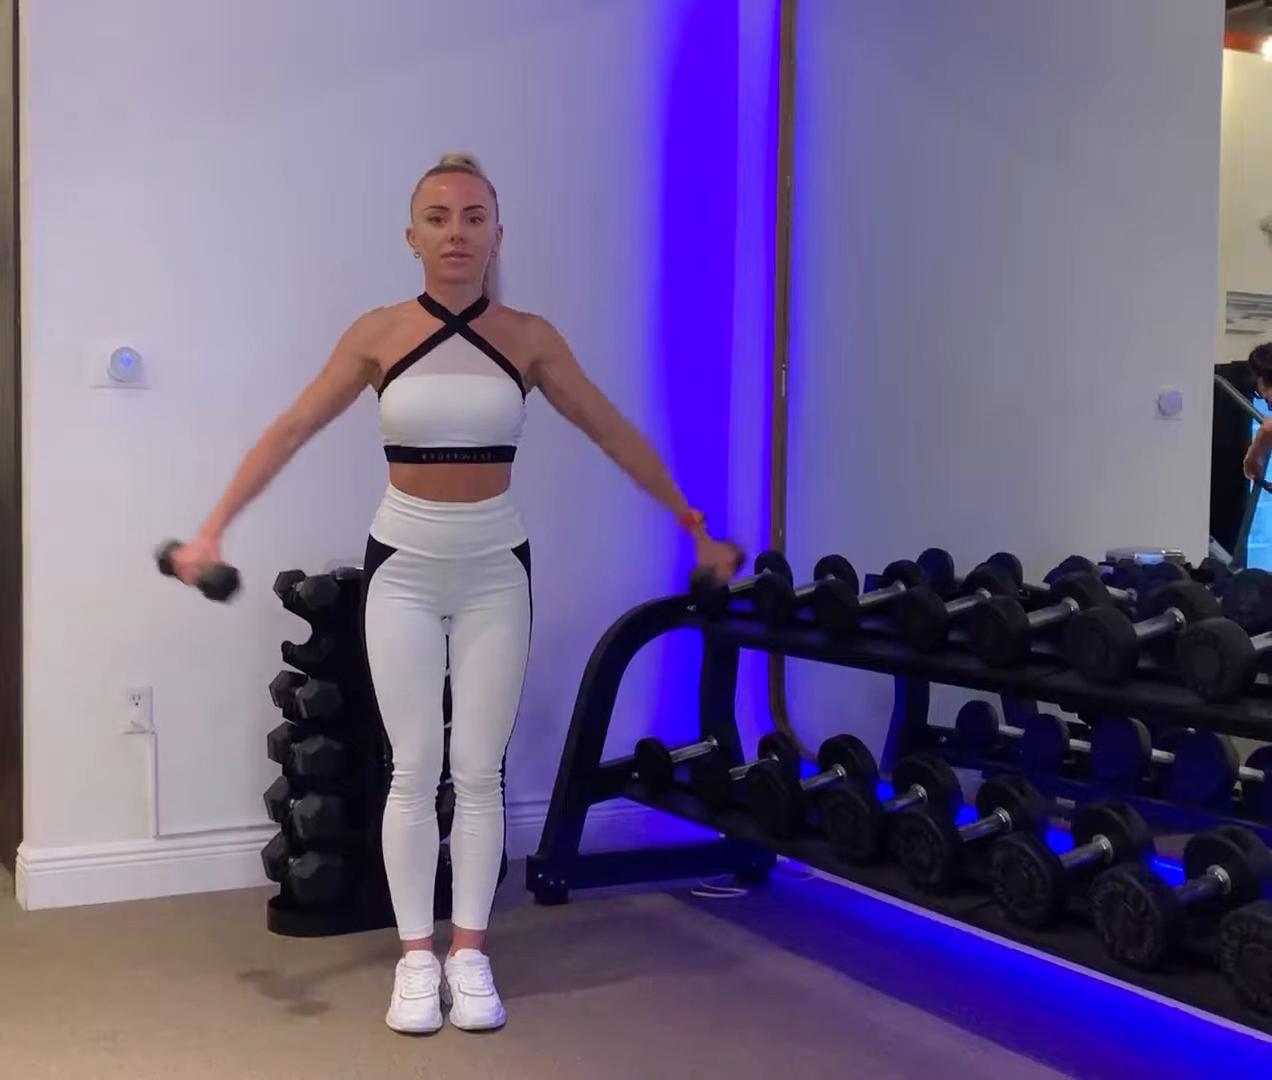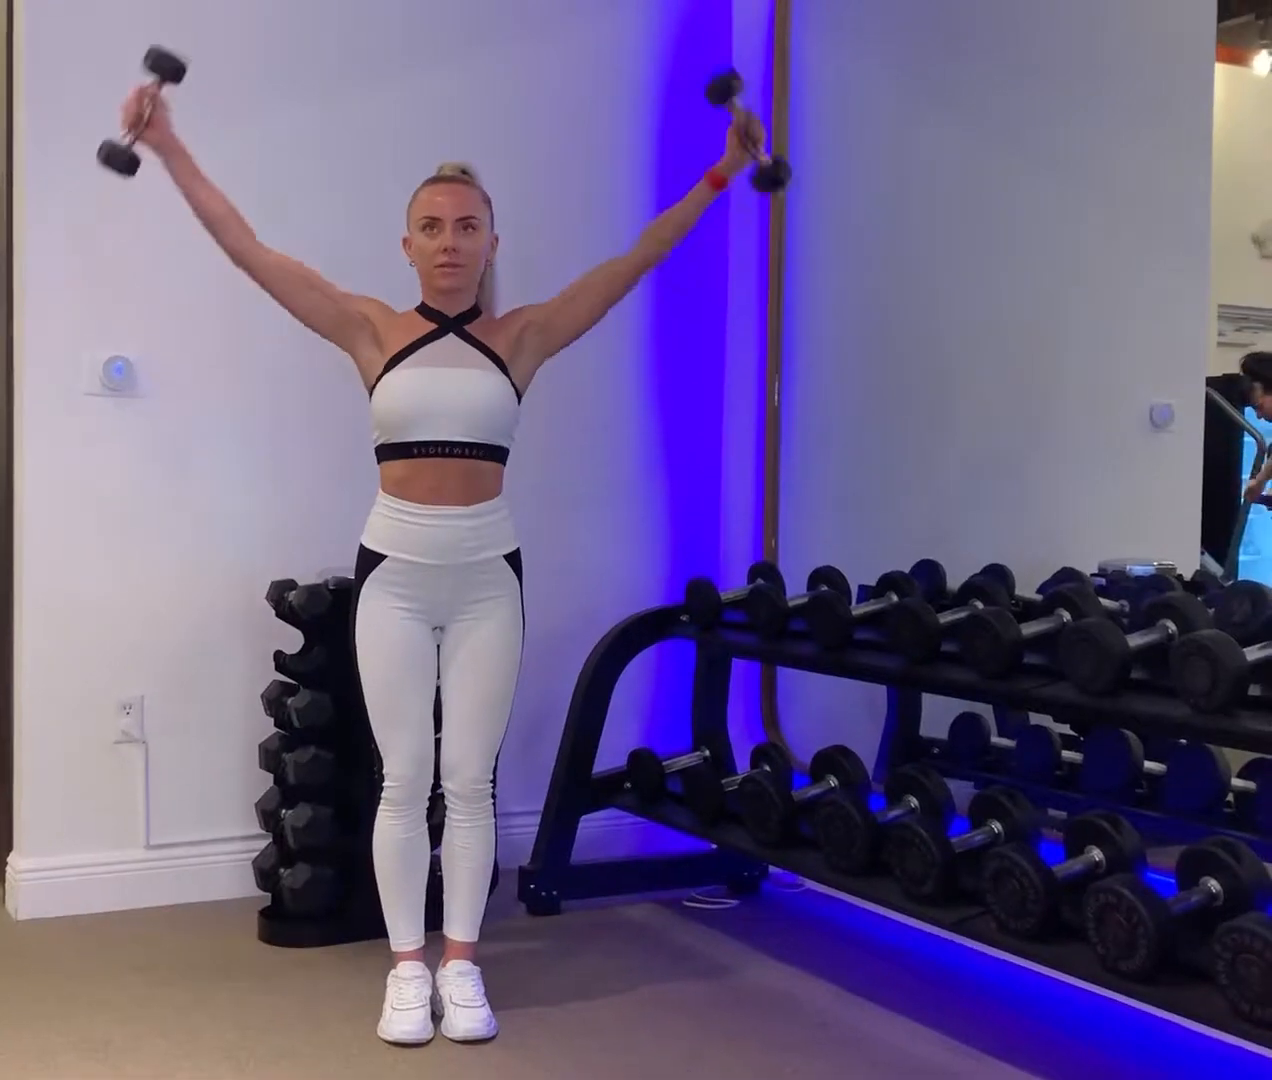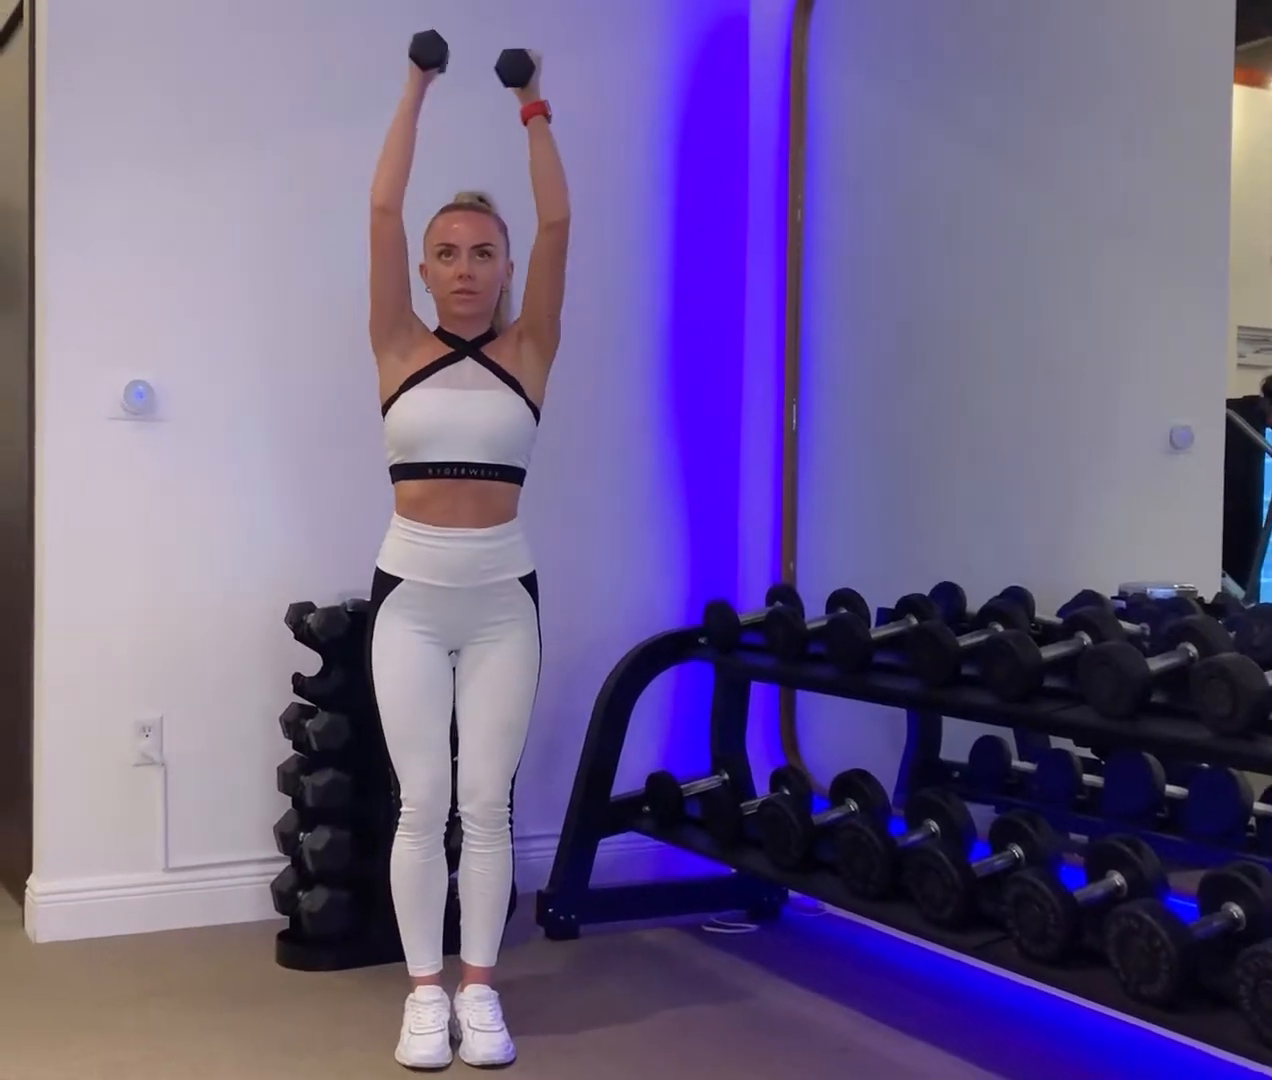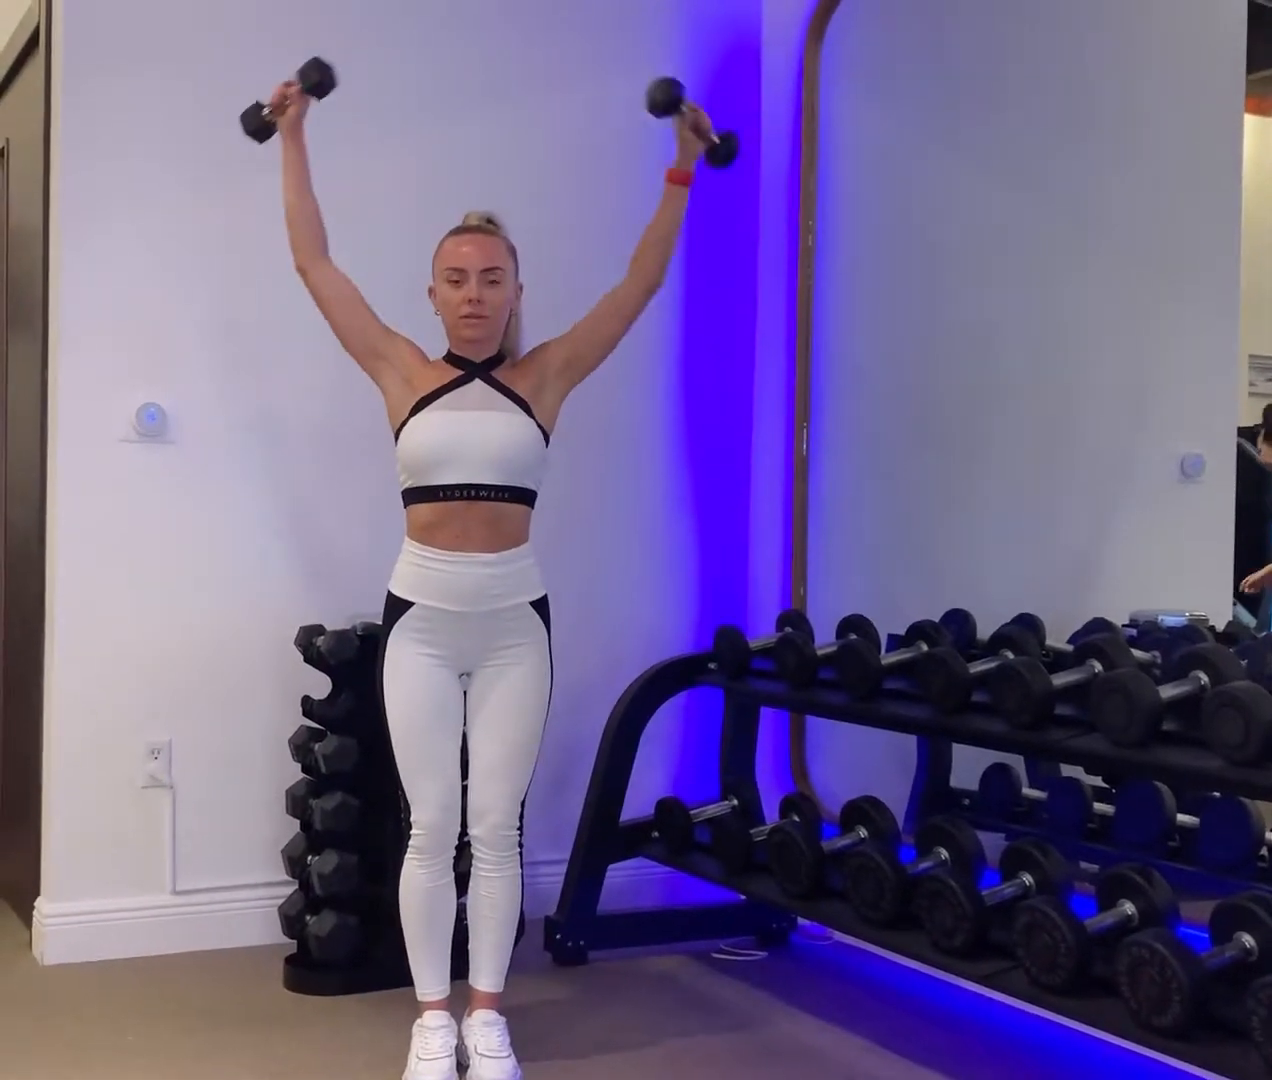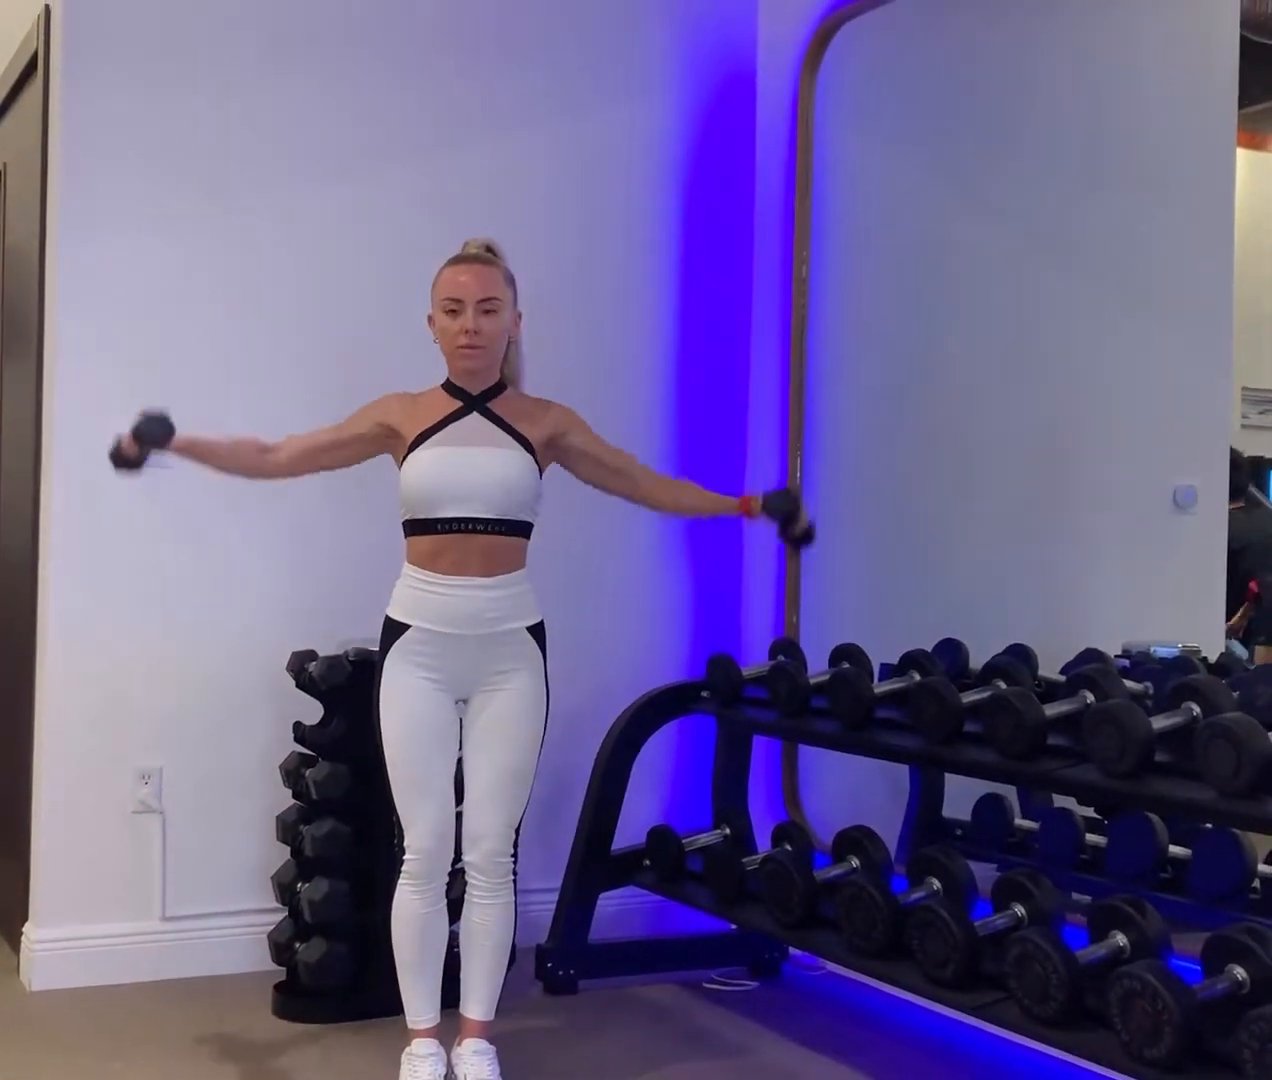
dt=0.7s
person 1, frame 1
left shoulder: (529, 336)
right shoulder: (378, 332)
left elbow: (614, 431)
right elbow: (292, 428)
left wrist: (693, 524)
right wrist: (214, 526)
left hip: (493, 569)
right hip: (403, 566)
left knee: (478, 770)
right knee: (413, 769)
left ankle: (468, 952)
right ankle: (416, 953)
person 1, frame 2
left shoulder: (520, 337)
right shoulder: (373, 330)
left elbow: (633, 264)
right elbow: (248, 251)
left wrist: (719, 178)
right wrist: (168, 148)
left hip: (485, 573)
right hip: (394, 569)
left knee: (469, 779)
right knee: (405, 778)
left ankle: (461, 962)
right ankle: (408, 962)
person 1, frame 3
left shoulder: (528, 355)
right shoulder: (399, 349)
left elbow: (556, 222)
right elbow: (383, 212)
left wrist: (533, 106)
right wrist: (415, 88)
left hip: (502, 597)
right hip: (410, 594)
left knee: (487, 803)
right knee: (422, 803)
left ankle: (479, 988)
right ankle: (425, 988)
person 1, frame 4
left shoulder: (544, 377)
right shoulder: (401, 373)
left elbow: (642, 282)
right elbow: (314, 265)
left wrist: (683, 168)
right wrist: (291, 142)
left hip: (512, 624)
right hip: (421, 621)
left knee: (496, 828)
right knee: (432, 827)
person 1, frame 5
left shoulder: (545, 421)
right shoulder: (401, 415)
left elbow: (650, 484)
right elbow: (274, 457)
left wrist: (747, 506)
right wrist: (175, 443)
left hip: (510, 648)
right hip: (419, 644)
left knee: (491, 853)
right knee: (425, 851)
